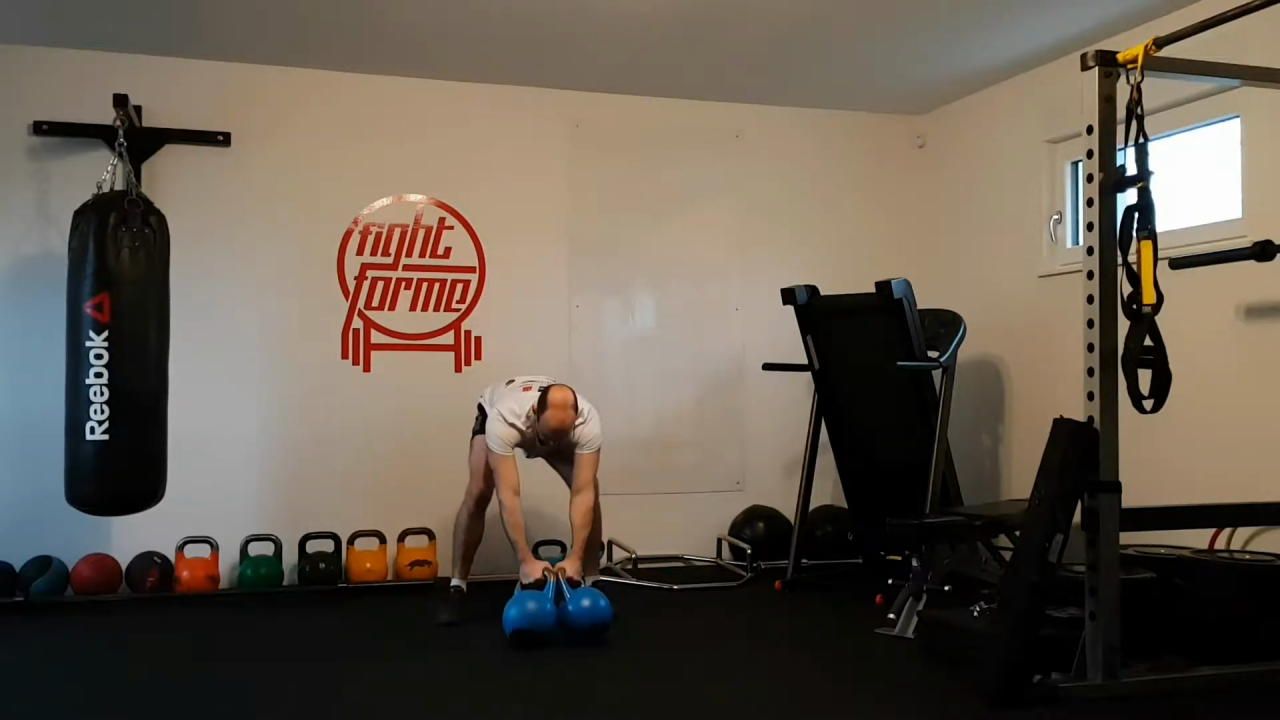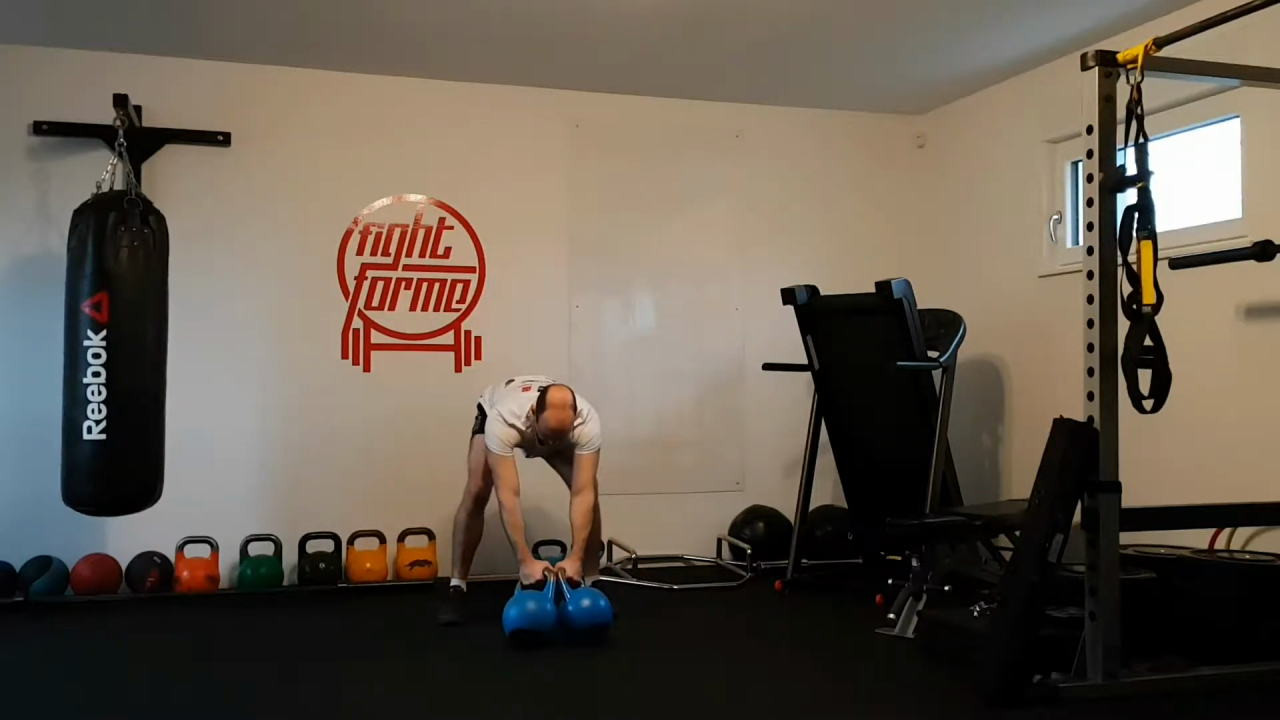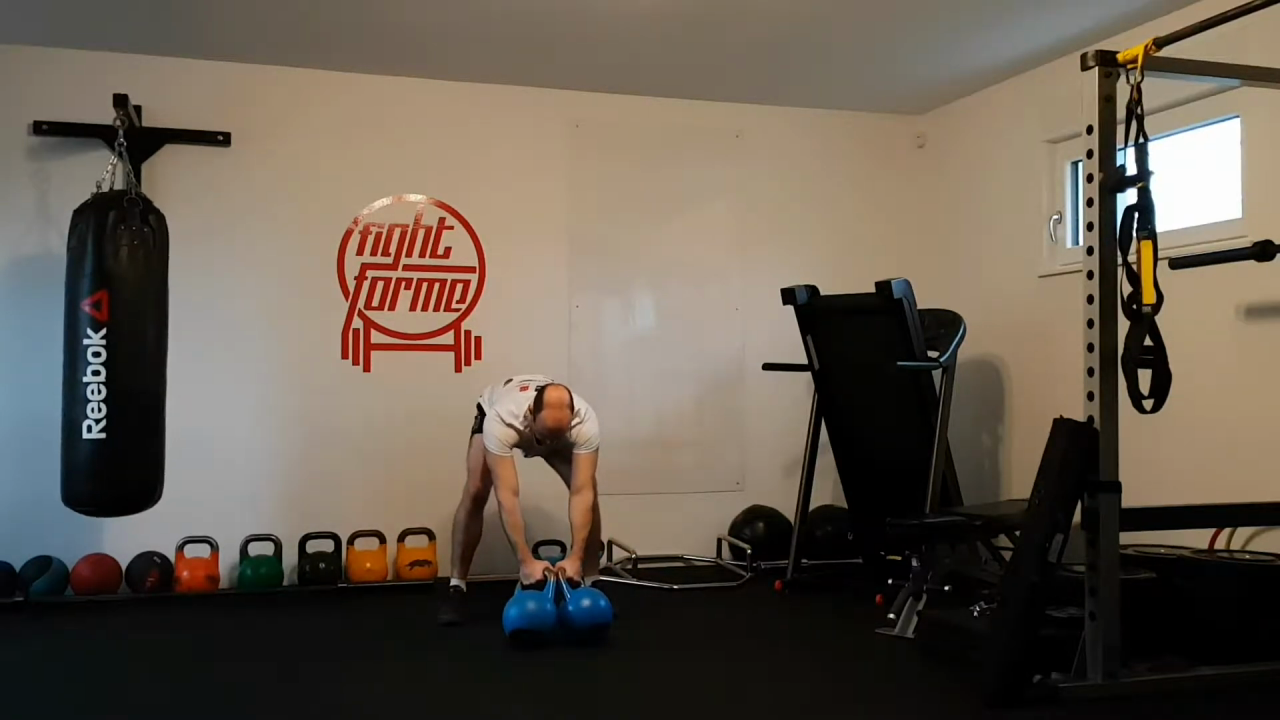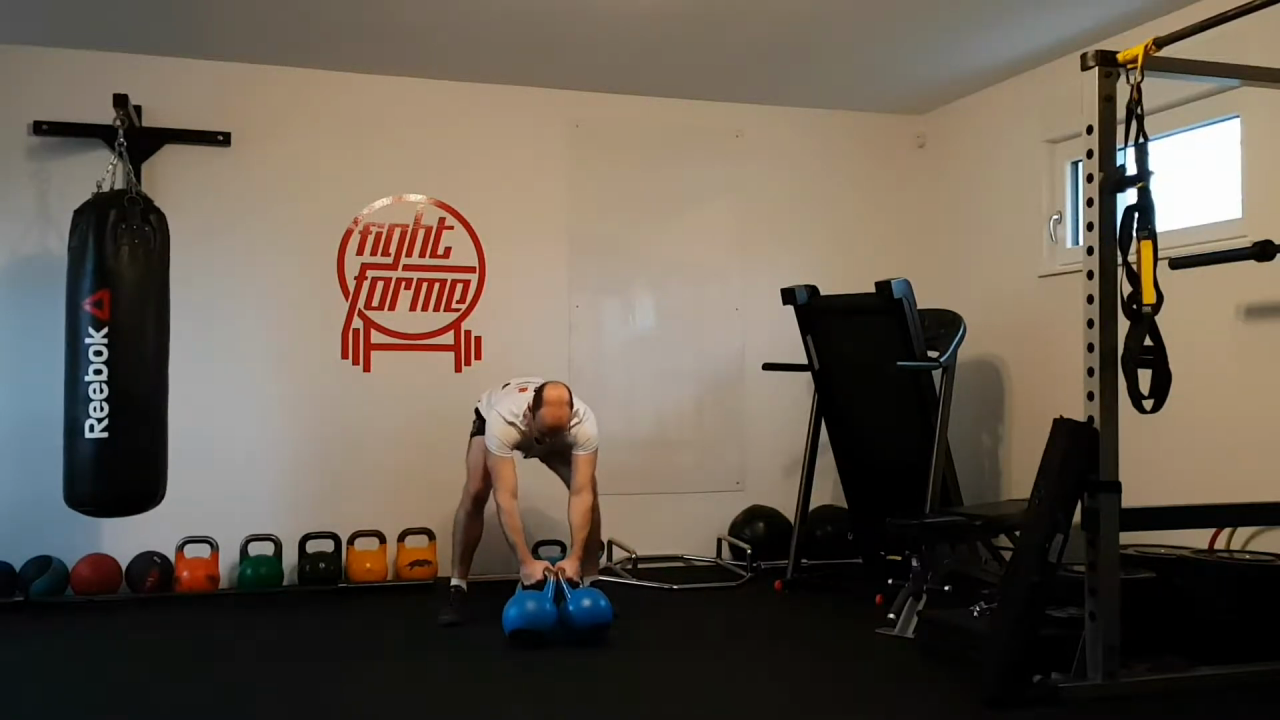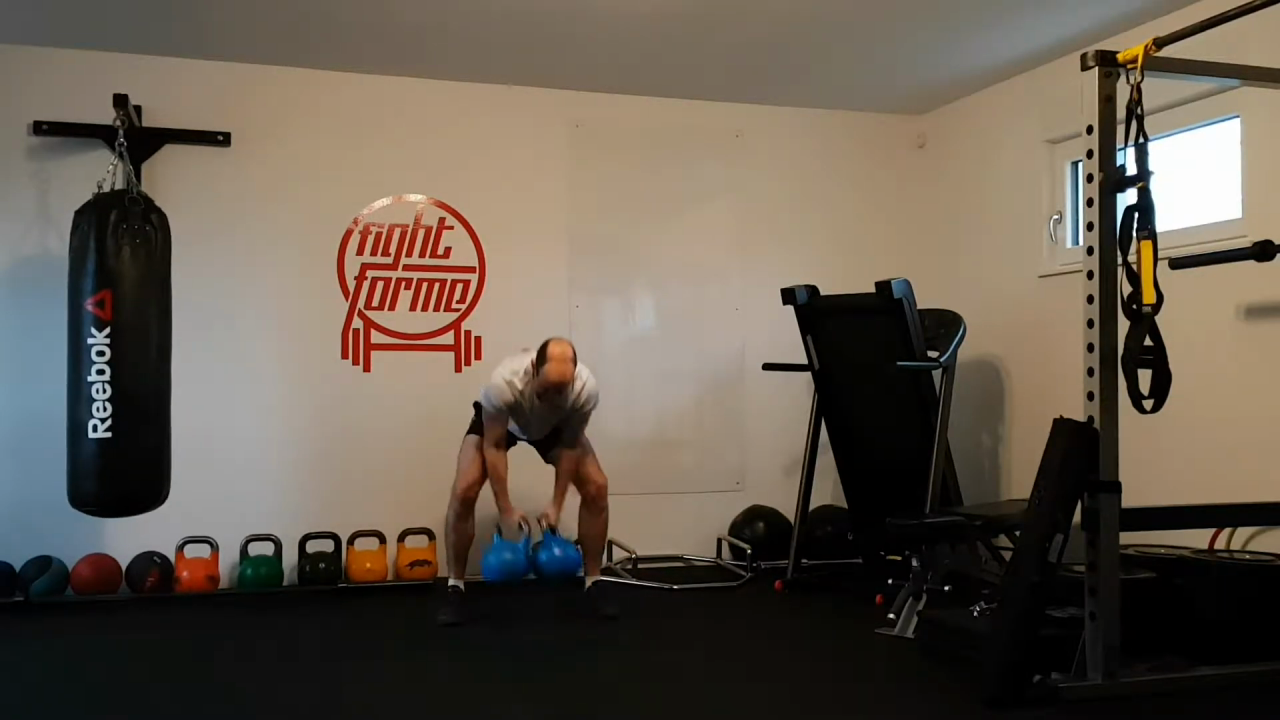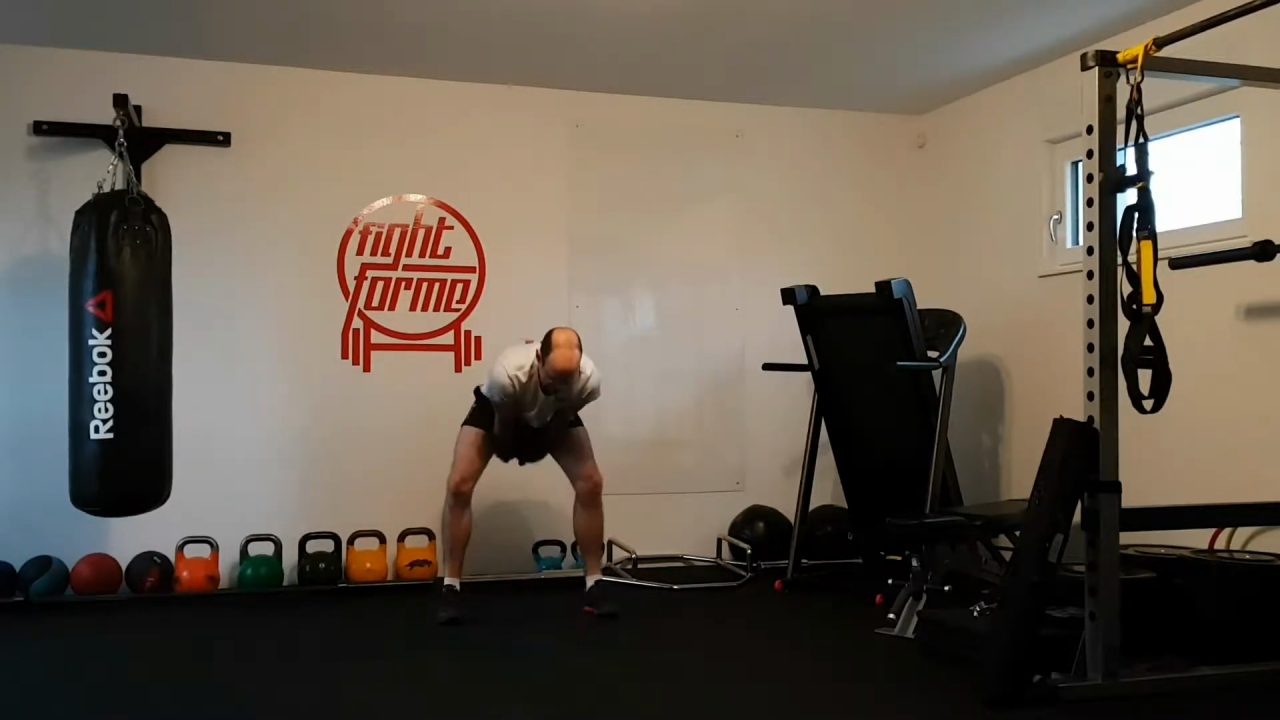
dt=0.3s
person 1, frame 1
left shoulder: (587, 422)
right shoulder: (503, 419)
left elbow: (583, 493)
right elbow: (508, 495)
left wrist: (575, 557)
right wrist: (526, 560)
left hip: (553, 423)
left knee: (591, 490)
right knee: (478, 493)
left ankle: (593, 584)
right ankle: (457, 588)
person 1, frame 2
left shoulder: (587, 422)
right shoulder: (502, 420)
left elbow: (582, 493)
right elbow: (507, 495)
left wrist: (575, 557)
right wrist: (526, 560)
left hip: (556, 424)
left knee: (590, 490)
right knee: (476, 493)
left ankle: (592, 584)
right ankle: (457, 588)
person 1, frame 3
left shoulder: (585, 422)
right shoulder: (500, 420)
left elbow: (582, 492)
right elbow: (507, 495)
left wrist: (575, 557)
right wrist: (526, 560)
left hip: (556, 422)
right hip: (493, 408)
left knee: (589, 489)
right knee: (475, 493)
left ankle: (591, 584)
right ankle: (456, 588)
person 1, frame 4
left shoulder: (584, 422)
right shoulder: (501, 420)
left elbow: (581, 493)
right elbow: (505, 496)
left wrist: (575, 557)
right wrist: (526, 561)
right hip: (490, 413)
left knee: (589, 491)
right knee: (475, 493)
left ankle: (591, 583)
right ankle: (457, 589)
person 1, frame 5
left shoulder: (585, 387)
right shoulder: (504, 381)
left elbow: (570, 446)
right elbow: (495, 447)
left wrist: (556, 506)
right wrist: (505, 510)
left hip: (552, 426)
right hip: (498, 422)
left knee: (596, 487)
right knee: (464, 490)
left ankle: (594, 585)
right ankle: (455, 589)
person 1, frame 6
left shoulder: (588, 379)
right shoulder: (507, 373)
left elbow: (563, 416)
right elbow: (503, 423)
left wrist: (542, 447)
right wrist: (506, 452)
left hip: (551, 415)
right hip: (495, 406)
left knee: (591, 484)
right knee: (459, 485)
left ankle: (594, 586)
right ankle: (451, 588)
